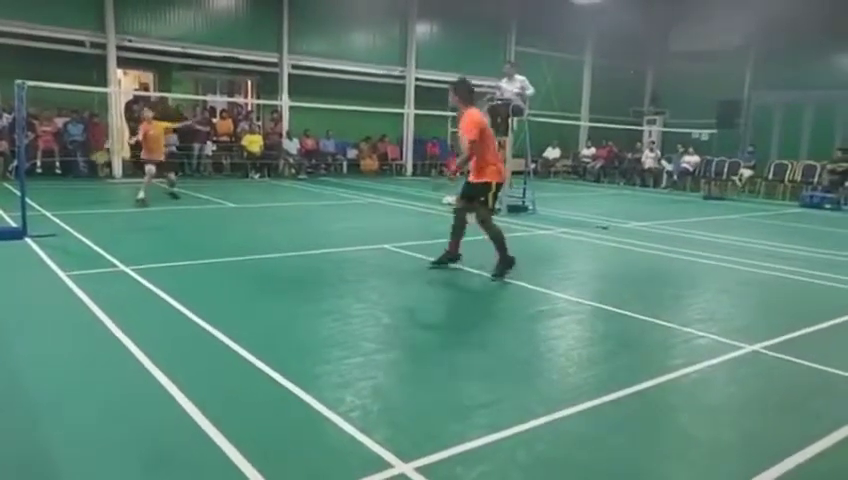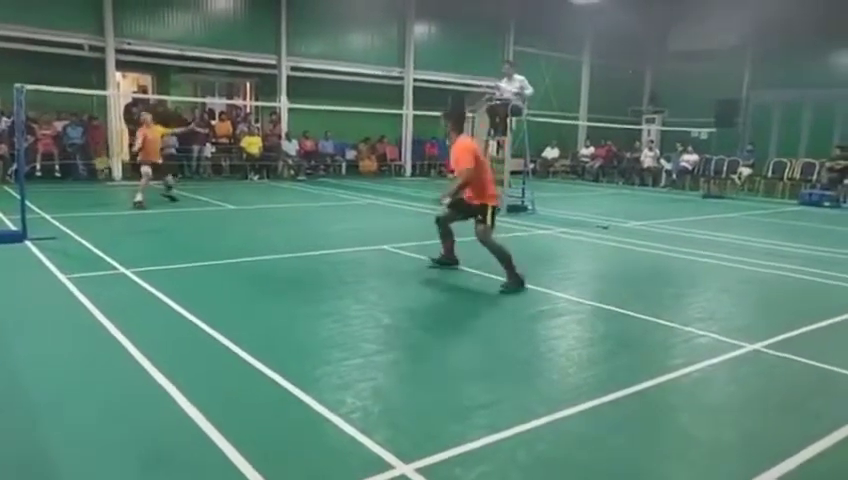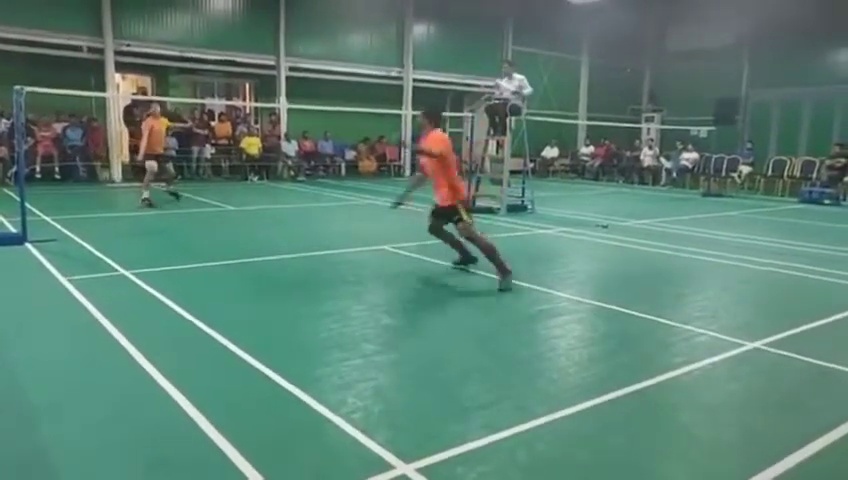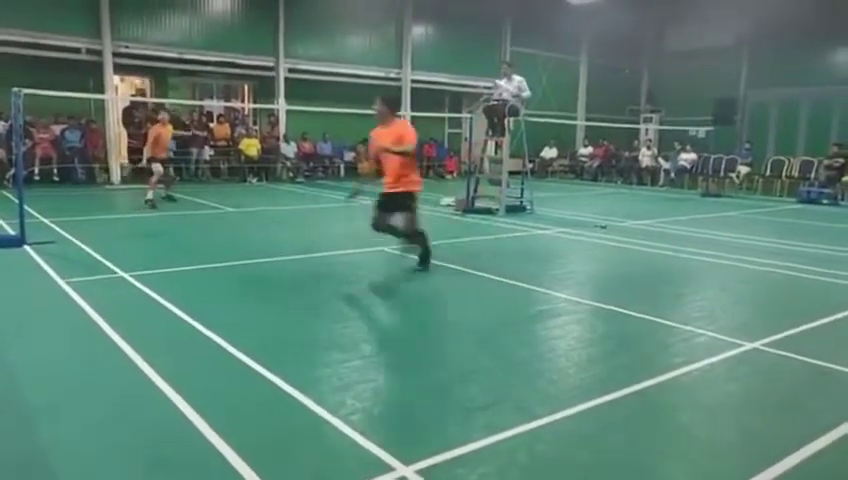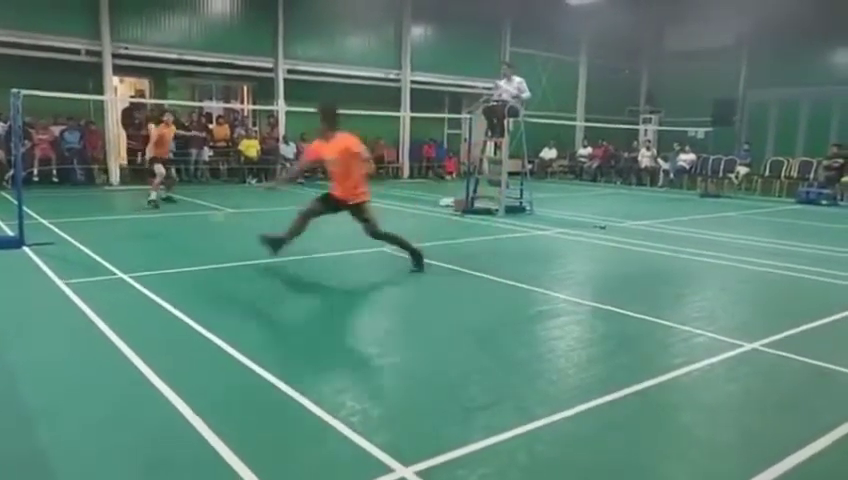
dt=0.2s
person 1, frame 1
left shoulder: (472, 118)
right shoulder: (467, 116)
left elbow: (469, 153)
left wrist: (453, 170)
right wrist: (456, 169)
left hip: (489, 175)
right hip: (476, 175)
left knee: (483, 217)
right knee: (459, 210)
left ankle: (505, 258)
right ankle: (452, 253)
person 1, frame 2
left shoulder: (464, 145)
right shoulder: (457, 145)
left elbow: (467, 176)
left wrist: (450, 195)
right wrist: (451, 196)
left hip: (485, 199)
right hip: (470, 197)
left knee: (483, 236)
right knee: (441, 219)
left ankle: (514, 277)
right ankle: (448, 256)
person 1, frame 3
left shoulder: (438, 138)
right shoulder: (425, 140)
left elbow: (438, 155)
right elbow: (422, 173)
left wrist: (415, 149)
right wrist: (405, 193)
left hip: (454, 197)
right hip: (442, 198)
left knee: (469, 234)
right knee: (434, 228)
left ankle: (504, 271)
right ankle: (466, 256)
person 1, frame 4
left shoulder: (405, 127)
right shoulder: (376, 133)
left elbow: (411, 151)
right elbow: (373, 160)
left wrist: (390, 149)
left hip: (408, 185)
right hip: (390, 186)
left knee: (409, 227)
right knee: (378, 224)
left ankle: (424, 250)
right ankle: (413, 238)
person 1, frame 5
left shoulder: (347, 140)
right shoulder: (318, 145)
left elbow: (365, 155)
right elbow: (301, 167)
left wrist: (367, 167)
right wrist: (283, 180)
left hip: (356, 195)
right hip: (336, 194)
left knee: (374, 232)
right knee: (306, 212)
left ankle: (414, 253)
right ankle: (281, 241)
